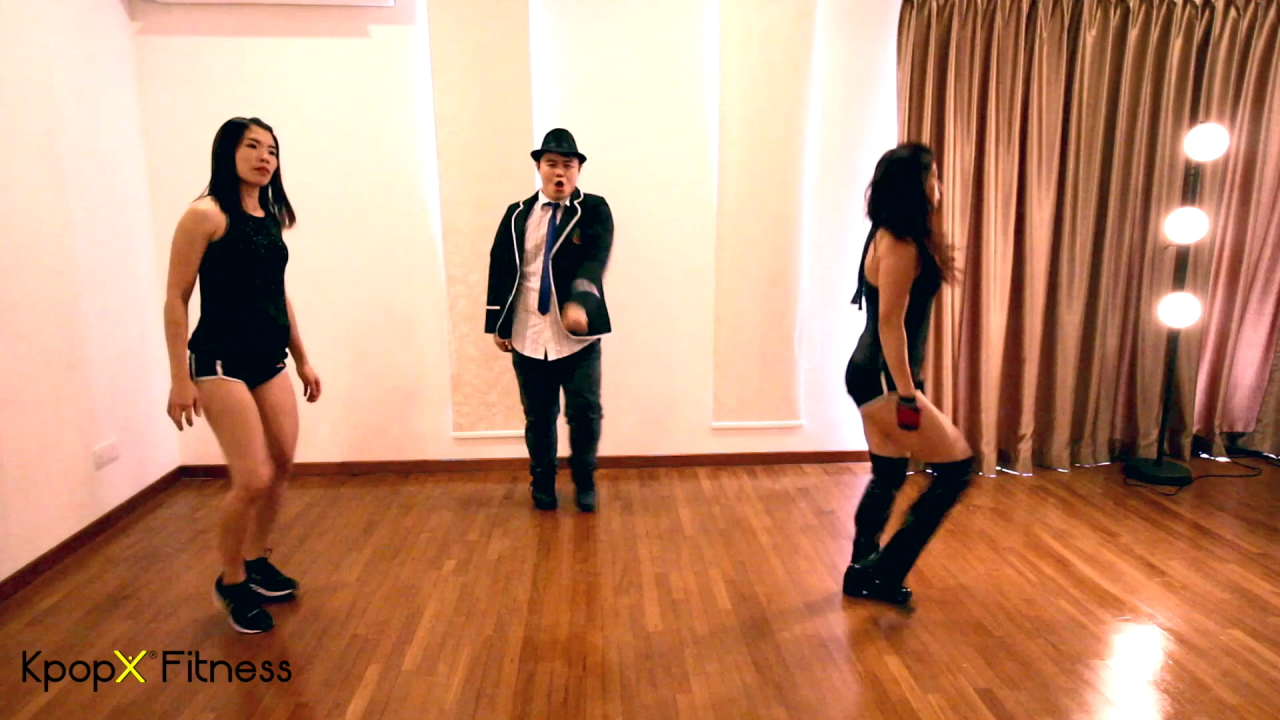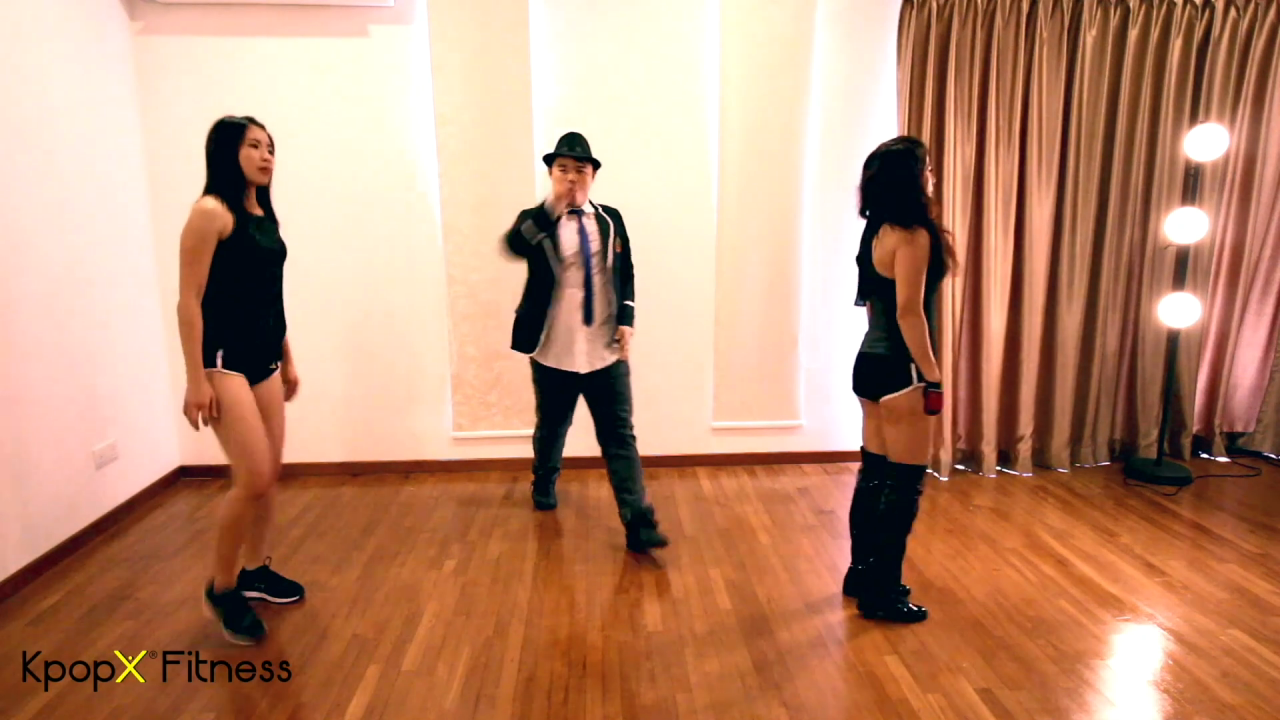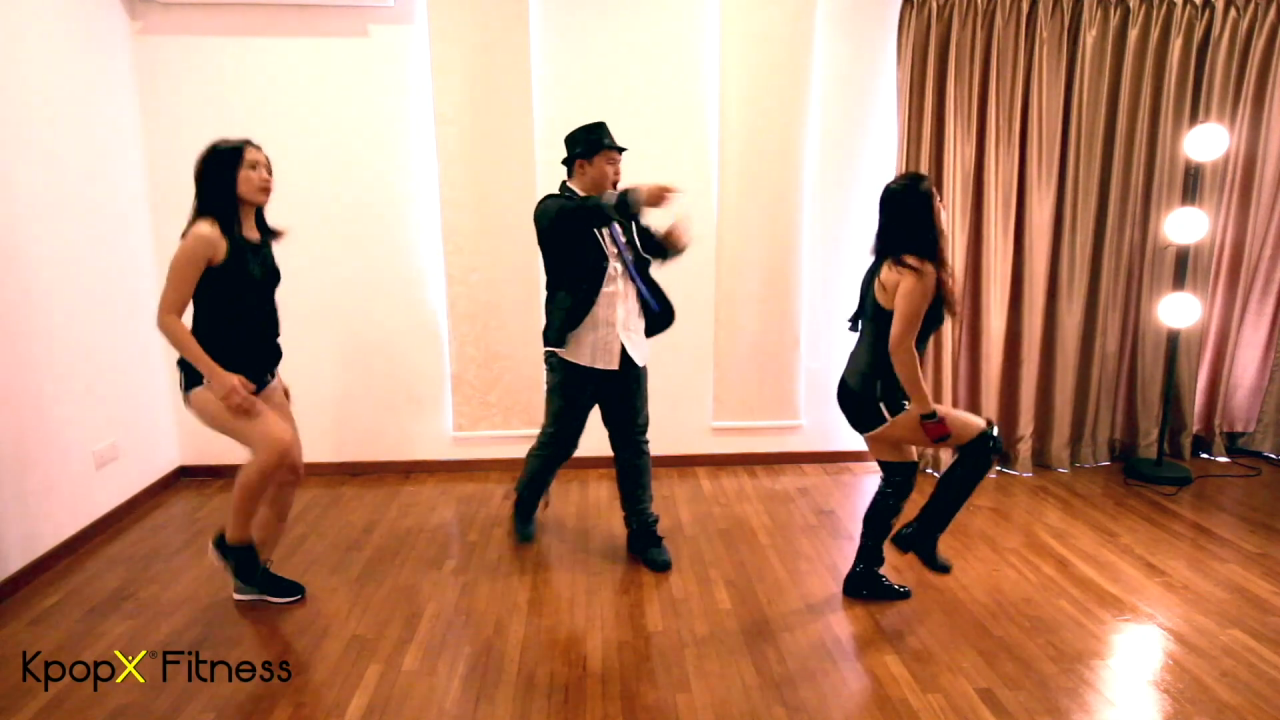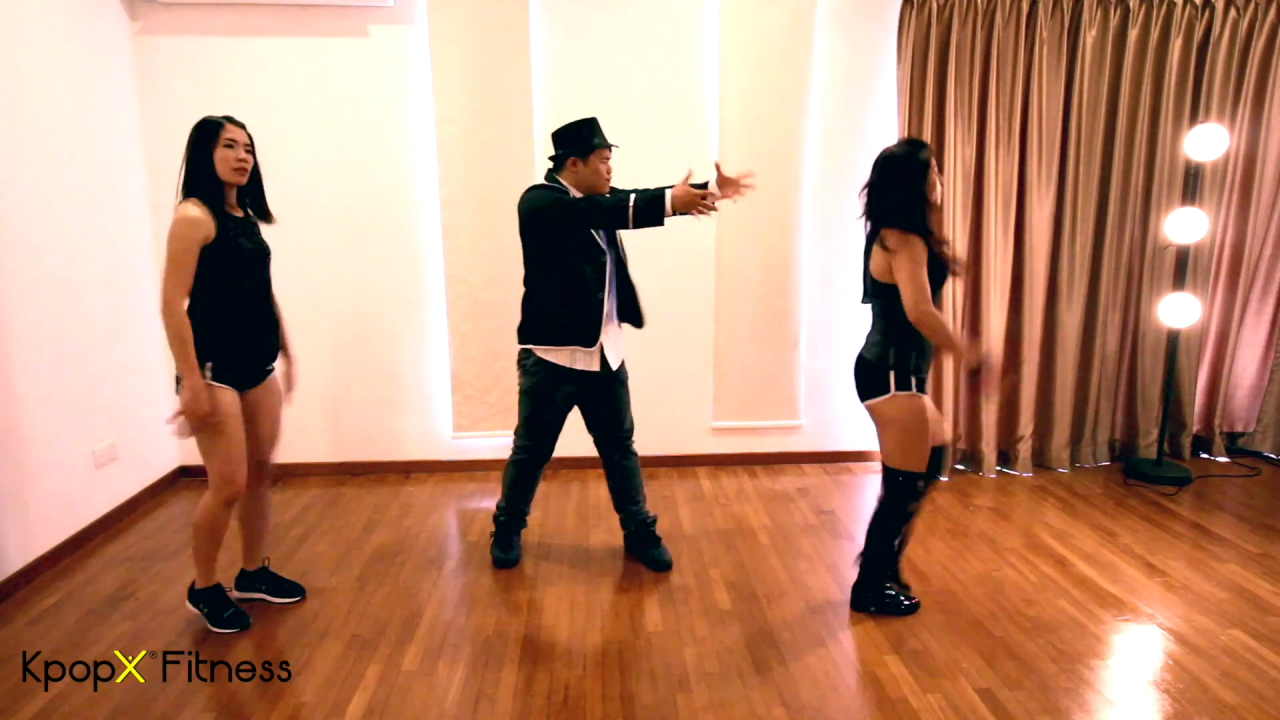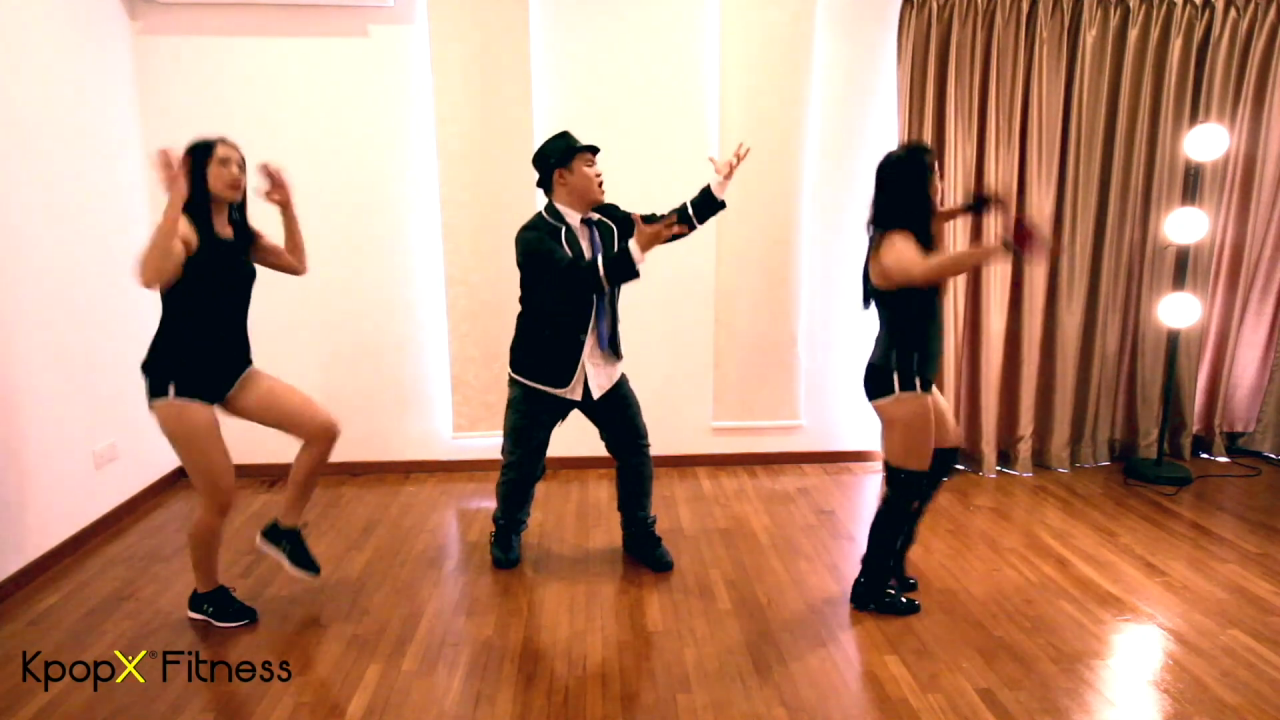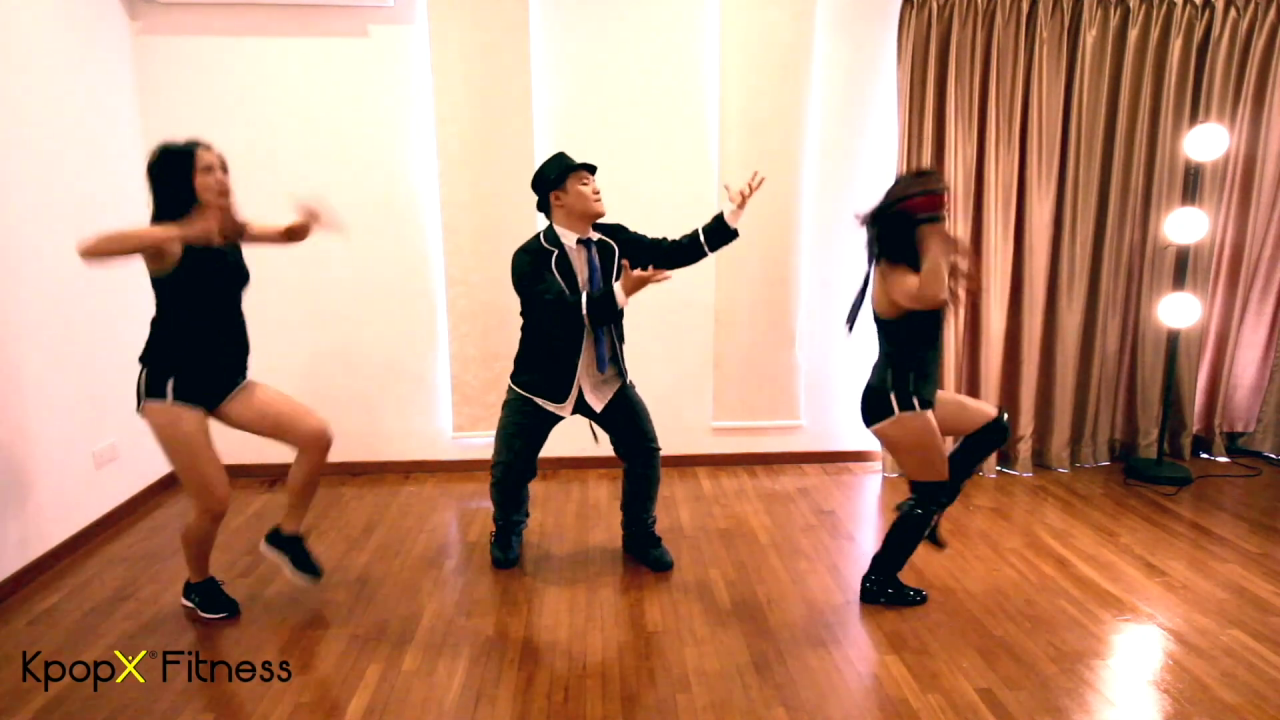
dt=0.3s
person 1, frame 1
left shoulder: (271, 219)
right shoulder: (207, 215)
right elbow: (175, 301)
left wrist: (303, 359)
right wrist: (180, 378)
left hip: (268, 362)
right hip: (219, 365)
left knee: (280, 469)
right knee: (255, 479)
left ankle: (254, 564)
right ankle: (231, 582)
person 1, frame 2
left shoulder: (264, 216)
right shoulder: (211, 212)
right elbow: (189, 299)
left wrist: (287, 360)
right wrist: (195, 378)
left hip: (262, 362)
right hip: (223, 362)
left knee: (269, 475)
right knee: (255, 478)
left ankle: (253, 571)
right ankle: (223, 589)
person 1, frame 3
left shoulder: (259, 235)
right shoulder: (206, 237)
right elbow: (169, 317)
left wrist: (277, 375)
right wrist: (218, 373)
left hip: (261, 373)
right hip: (214, 375)
left knee: (289, 470)
right knee: (280, 445)
left ankle: (255, 573)
right ankle: (234, 537)
person 1, frame 4
left shoulder: (247, 216)
right shoulder: (194, 217)
right elbow: (173, 306)
left wrist: (286, 351)
right wrist: (192, 383)
left hip: (257, 365)
right hip: (212, 368)
left knee: (260, 474)
right knee: (230, 484)
left ankle: (253, 573)
right ankle: (204, 588)
person 1, frame 5
left shoulder: (242, 233)
right shoulder: (183, 229)
left elbow: (296, 265)
right elbow: (152, 276)
left wrist: (286, 208)
right wrist: (175, 203)
left hip: (234, 369)
right hip: (180, 380)
left knee: (323, 428)
right knee: (218, 496)
left ankle: (285, 528)
right ankle: (204, 596)
person 1, frame 6
left shoulder: (232, 233)
right shoulder: (169, 241)
left elbow: (286, 236)
right elbow: (92, 249)
left wrist: (303, 224)
right wrist: (183, 231)
left hip: (228, 379)
right hip: (174, 387)
left knee: (316, 436)
right knee: (213, 502)
left ankle: (287, 535)
right ankle: (198, 583)
person 2, frame 1
left shoulder: (893, 237)
right shoulder: (899, 245)
right elbow: (891, 322)
right wrist: (908, 393)
left hip: (875, 373)
right hip: (881, 377)
left knee: (889, 474)
right knee: (956, 468)
left ankle: (864, 574)
right ankle: (893, 564)
person 2, frame 2
left shoulder: (882, 229)
right shoulder: (912, 235)
right elbow: (909, 311)
right wrist: (932, 379)
left hip: (871, 363)
right hip: (897, 369)
left knee: (877, 474)
right knee: (905, 484)
left ankle: (864, 574)
right ankle: (883, 594)
person 2, frame 3
left shoulder: (892, 262)
right shoulder: (918, 272)
right elbow: (900, 344)
right wrist: (925, 409)
left hip: (861, 388)
right hip: (879, 397)
left knee: (897, 480)
right knee: (982, 442)
left ankle: (864, 574)
right ankle: (922, 533)
person 2, frame 4
left shoulder: (892, 234)
right shoulder: (903, 241)
right elbow: (921, 313)
right wrist: (970, 355)
left hip: (889, 368)
right hip: (893, 373)
left knee: (933, 457)
right knee: (905, 484)
left ankle: (881, 560)
right ankle: (872, 588)
person 2, frame 5
left shoulder: (907, 231)
right shoulder: (895, 242)
left elbow: (934, 216)
right elbow: (923, 271)
left wrist: (970, 208)
right wrist: (993, 250)
left hip: (911, 374)
right hip: (899, 377)
left knee: (947, 455)
right knee: (911, 486)
left ankle: (888, 564)
right ankle: (874, 587)
person 2, frame 6
left shoulder: (908, 259)
right shoulder: (897, 276)
right elbow: (932, 296)
left wrist: (940, 238)
right wrist: (933, 230)
left hip: (915, 391)
right hip: (897, 398)
left knee: (993, 427)
right knee: (932, 491)
left ankle: (925, 512)
right ankle: (879, 581)
person 3, frame 1
left shoulder: (594, 209)
right shoulder: (517, 215)
left elbow: (595, 256)
right elbow: (500, 268)
left wrist: (579, 303)
right wrist: (497, 322)
left hip: (577, 334)
right hip: (527, 337)
left knee: (586, 411)
right knee: (539, 417)
left ankle: (583, 477)
right ankle: (543, 480)
person 3, frame 2
left shoulder: (612, 221)
right shoulder: (535, 219)
left elbow: (625, 274)
right elbow: (515, 245)
left wrist: (626, 320)
right wrist: (551, 208)
left hip: (606, 350)
right hip: (553, 352)
left knee: (619, 436)
right knee: (551, 428)
left ankle: (639, 523)
right ankle: (545, 480)
person 3, frame 3
left shoulder: (615, 210)
right shoulder: (556, 209)
left elbow: (646, 248)
right elbow: (583, 217)
left wrist: (669, 242)
right wrist: (632, 202)
left hip: (627, 348)
right hip: (577, 350)
left knee: (632, 443)
right knee: (559, 440)
left ankle: (642, 532)
right ankle: (526, 502)
person 3, frame 4
left shoulder: (597, 200)
right shoulder: (540, 201)
left elbow: (636, 204)
right elbow: (596, 212)
left wrist: (711, 192)
right wrist: (669, 202)
left hip: (604, 351)
right hip: (553, 352)
left knee: (619, 446)
right knee: (532, 449)
left ankle: (640, 532)
right ankle: (507, 530)
person 3, frame 5
left shoulder: (607, 219)
right shoulder: (535, 236)
left elbow: (668, 228)
right elbow: (578, 281)
left wrist: (718, 187)
right wrist: (634, 252)
left hip: (602, 367)
right hip: (545, 371)
left knee: (634, 448)
right knee: (522, 465)
left ankle: (639, 535)
right ankle: (508, 532)
person 3, frame 6
left shoulder: (613, 239)
right shoulder: (530, 257)
left elbow: (675, 252)
right elbow: (559, 314)
left wrist: (731, 215)
right wrist: (620, 293)
left hip: (606, 379)
right hip: (544, 382)
left knee: (644, 451)
right knee: (510, 467)
left ankle: (639, 535)
right ankle: (508, 531)
